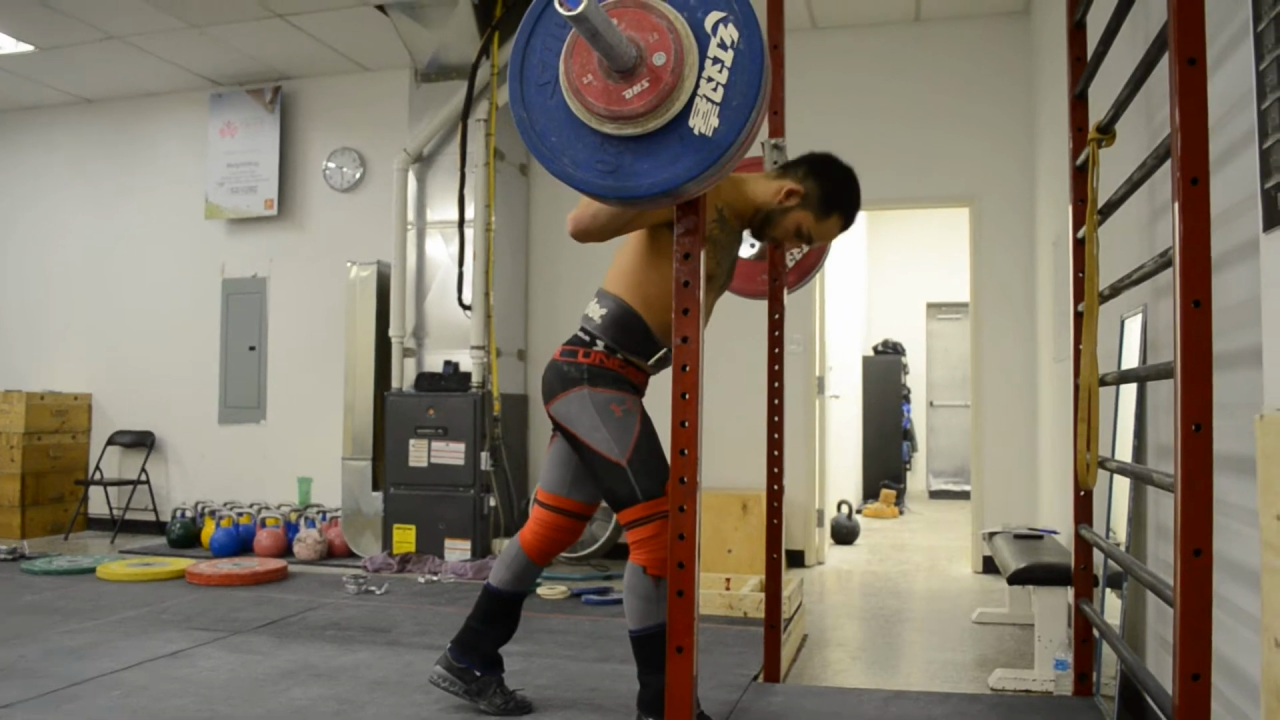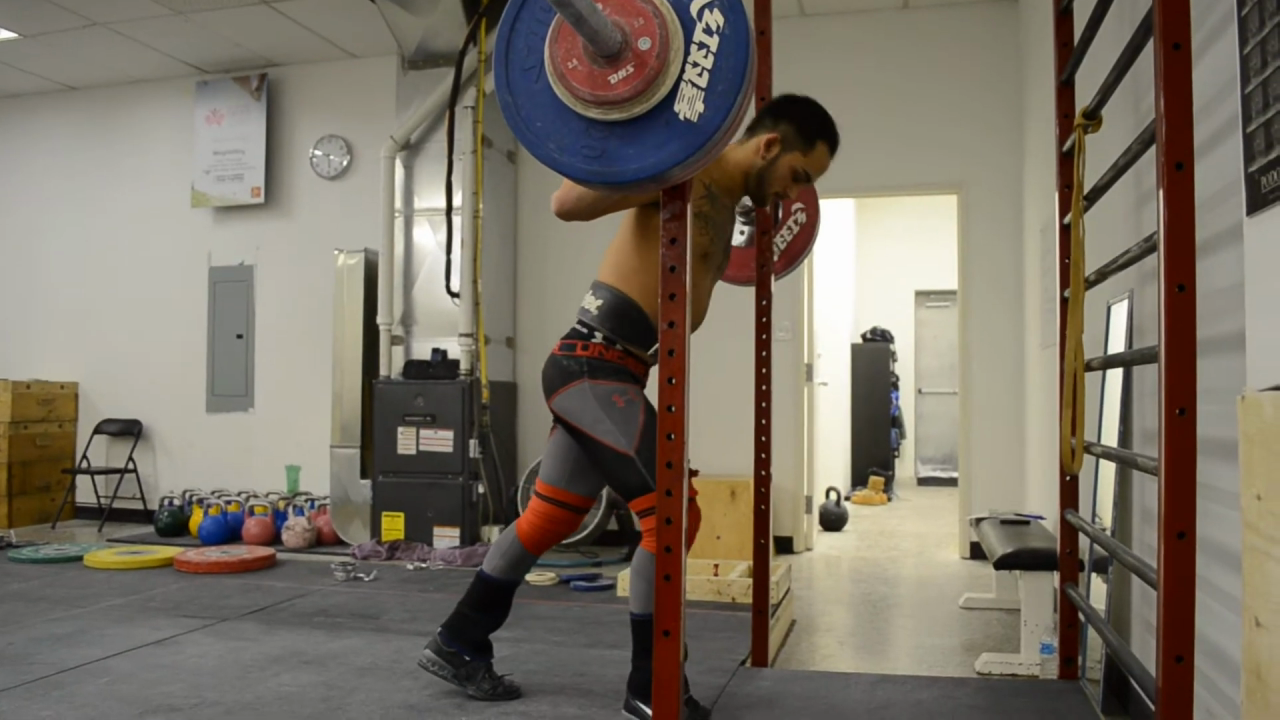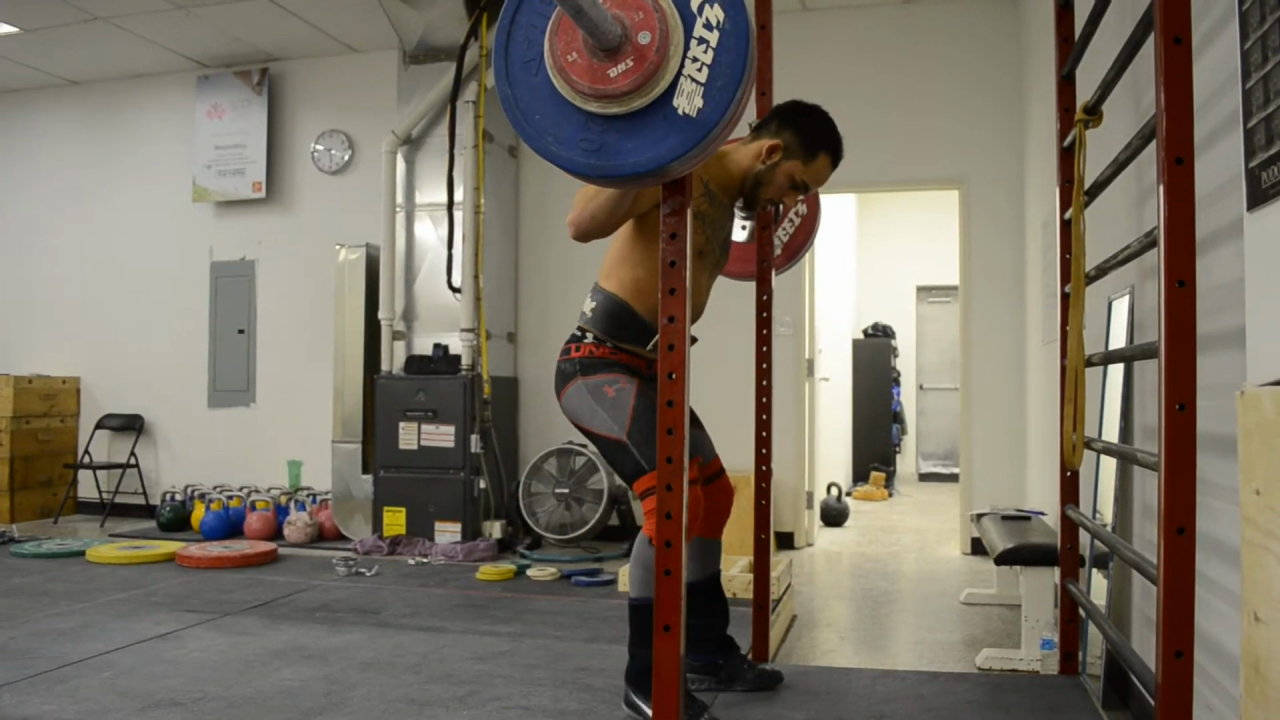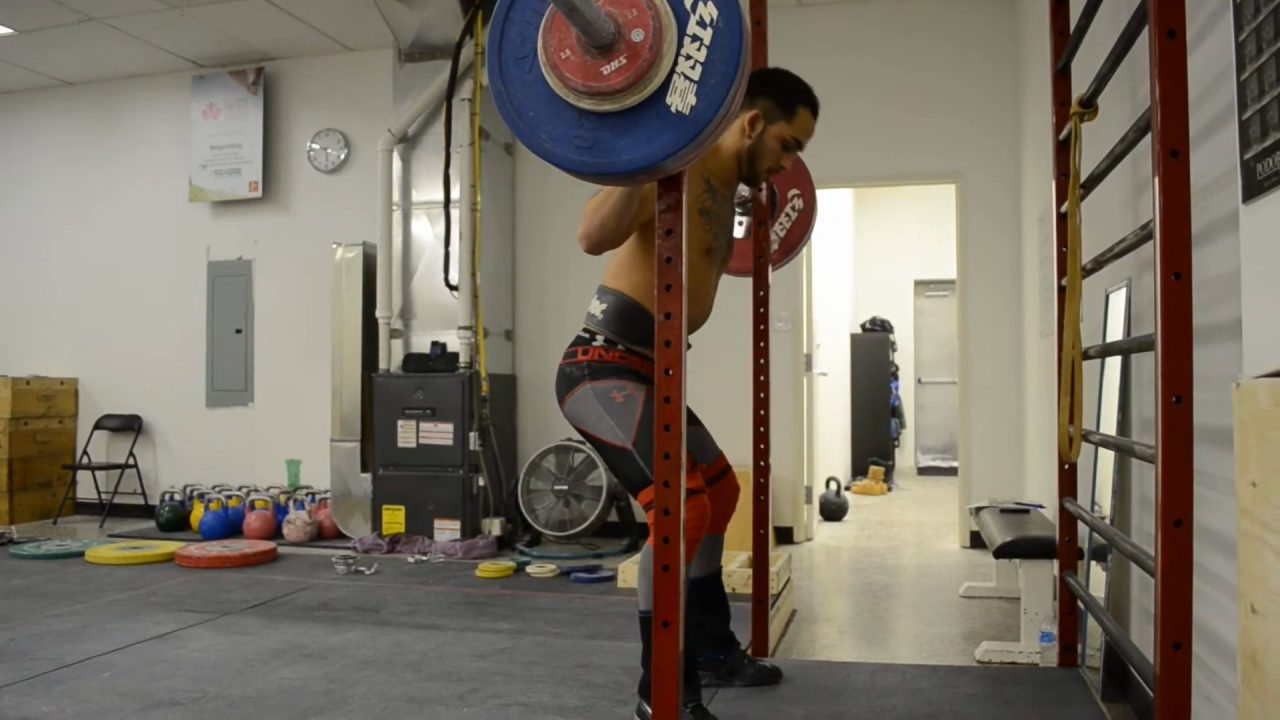
dt=1s
person 1, frame 1
left shoulder: (728, 220)
right elbow: (583, 223)
left hip: (599, 378)
right hip: (593, 375)
left knee: (552, 526)
right knee: (658, 530)
left ankle: (468, 661)
person 1, frame 2
left shoulder: (722, 198)
right elbow: (566, 202)
left hip: (599, 370)
right hip: (592, 366)
left knee: (551, 517)
left ankle: (457, 645)
person 1, frame 3
left shoulder: (724, 196)
right elbow: (583, 222)
left hip: (639, 367)
right hip: (598, 364)
left knee: (711, 497)
left ankle: (708, 656)
person 1, frame 4
left shoulder: (721, 187)
right shoulder: (681, 165)
right elbow: (593, 235)
left wrist: (747, 214)
left hip: (639, 369)
right hip: (602, 367)
left knee: (716, 492)
right knee: (679, 505)
left ankle: (712, 650)
